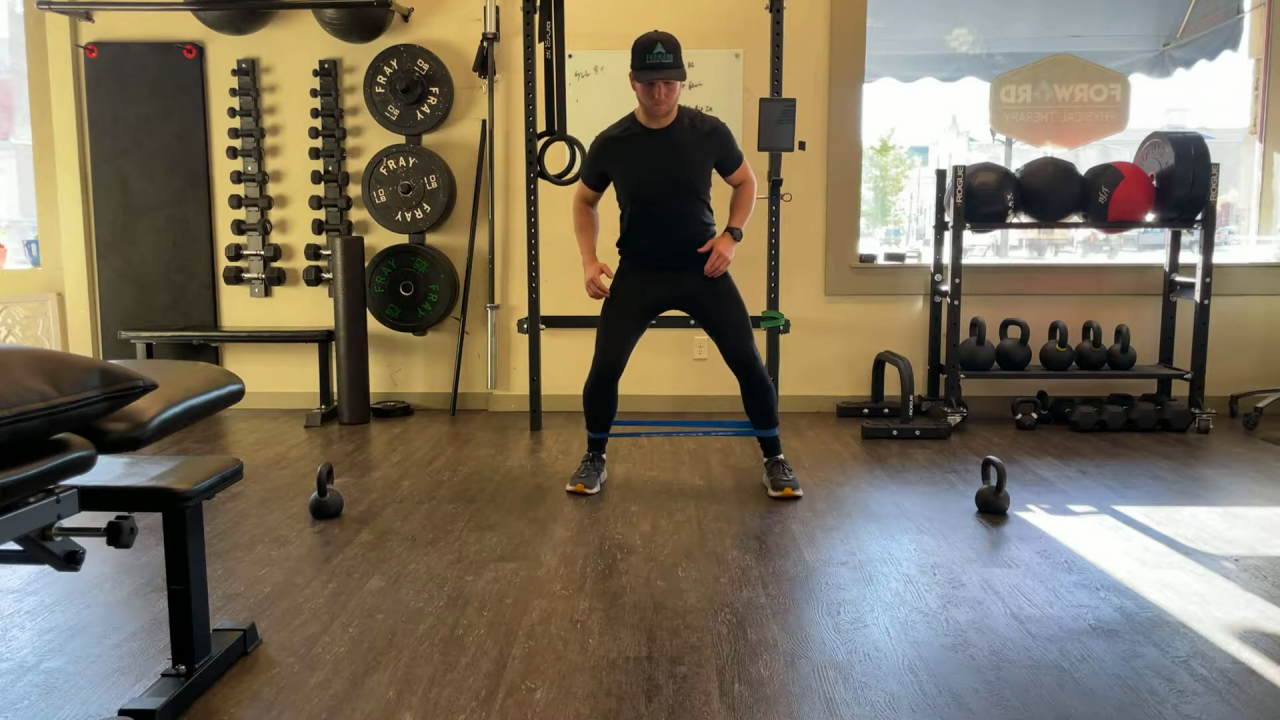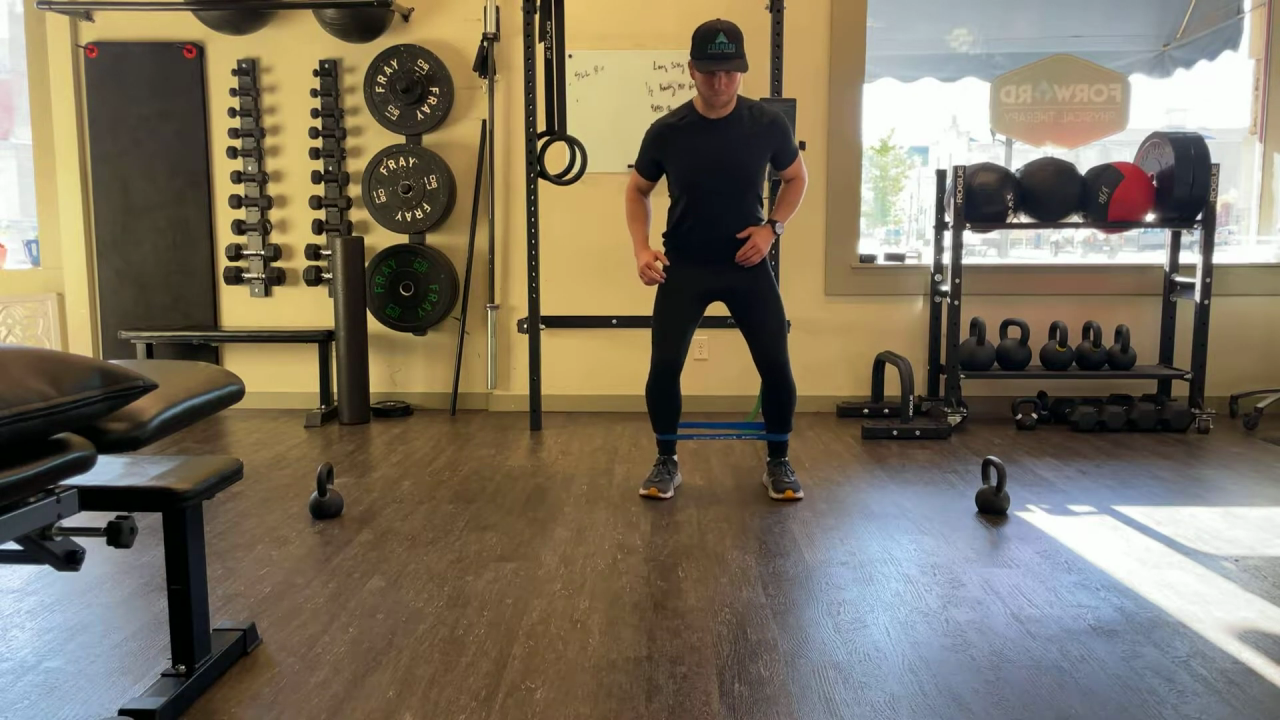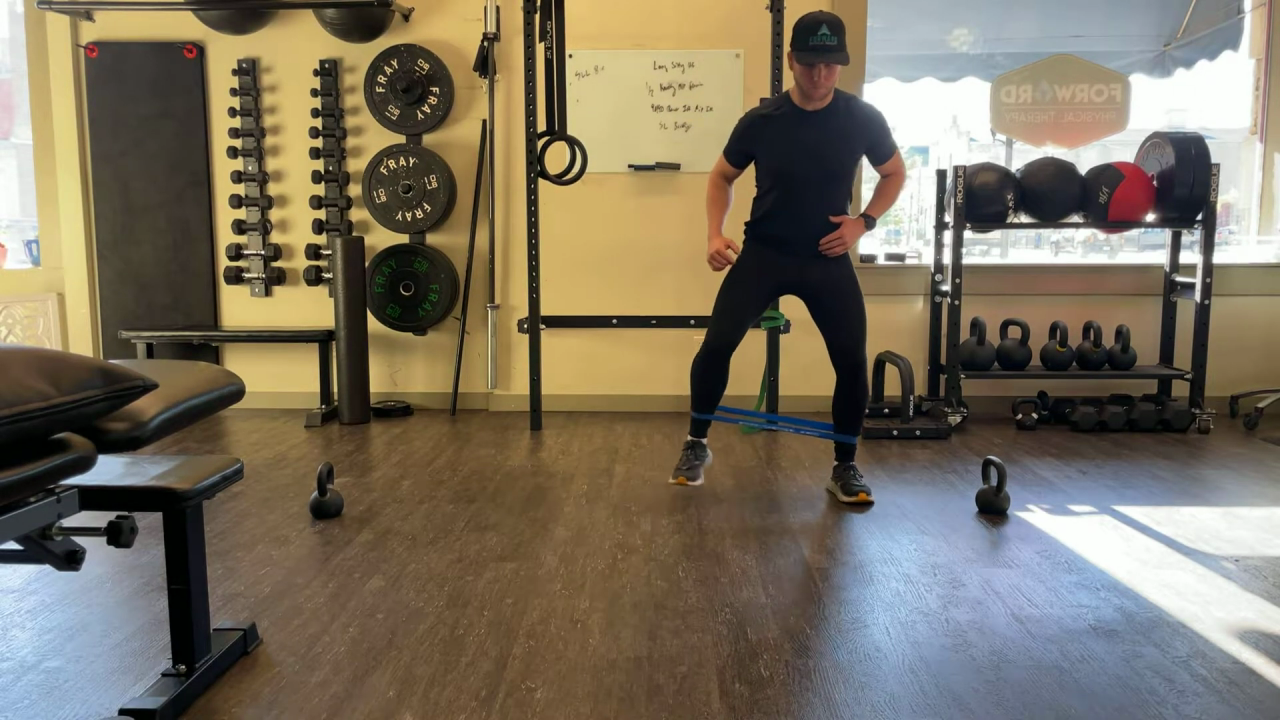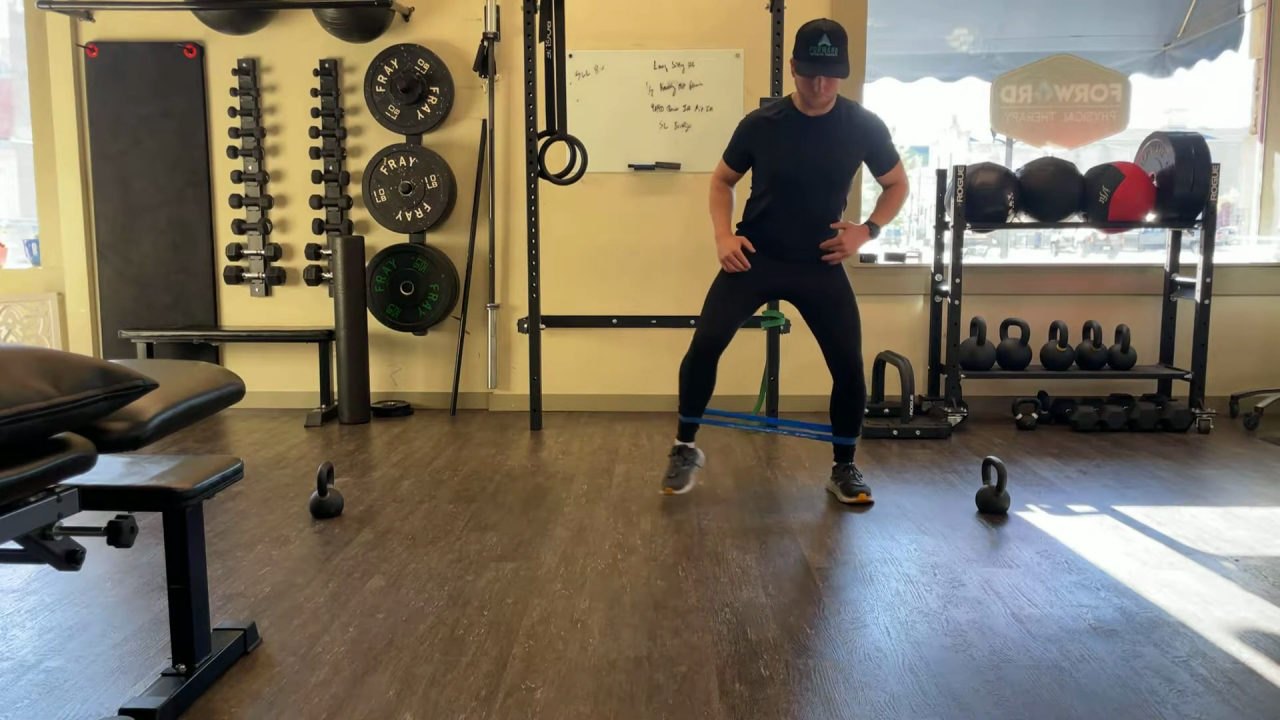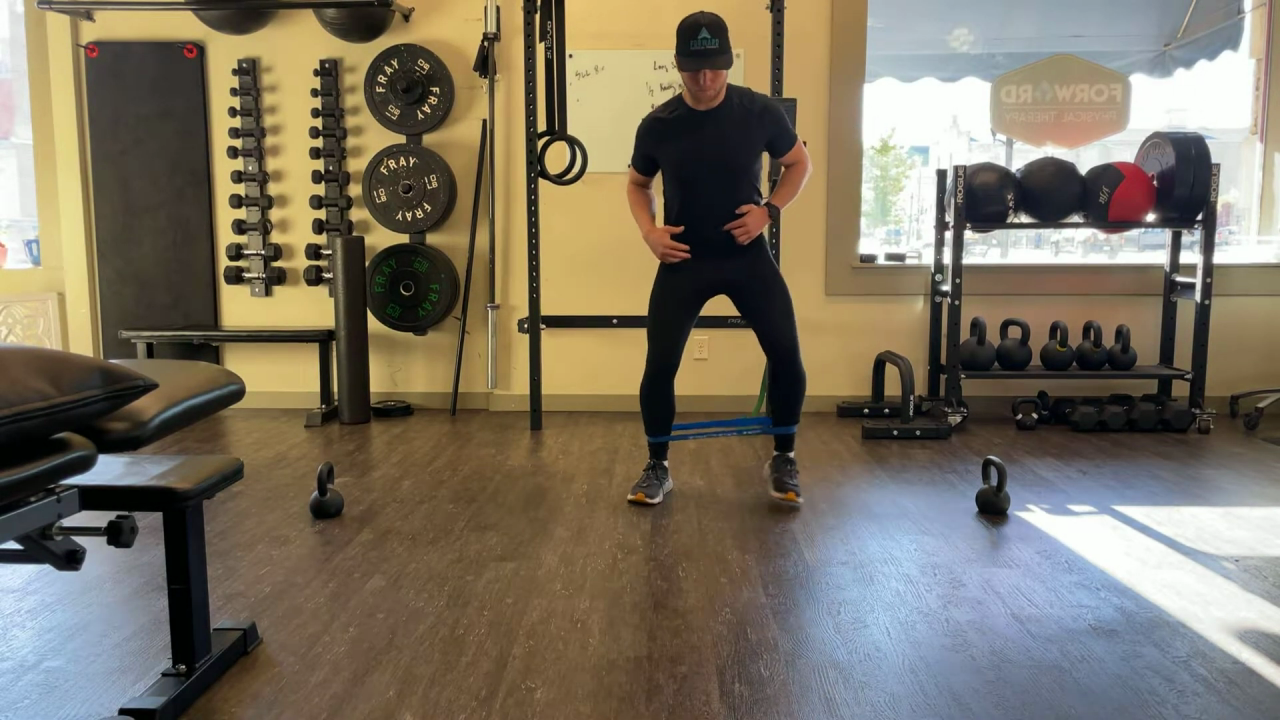
dt=1s
person 1, frame 1
left shoulder: (710, 132)
right shoulder: (611, 143)
left elbow: (745, 183)
right elbow: (585, 200)
left wrist: (731, 235)
right wrist: (588, 258)
left hip: (702, 268)
right hip: (638, 272)
left knee: (748, 362)
right knee: (605, 367)
left ankle: (774, 460)
right ankle: (595, 457)
person 1, frame 2
left shoulder: (767, 124)
right shoulder: (667, 131)
left elbow: (796, 178)
right elbow: (638, 190)
left wrist: (772, 227)
right wrist: (642, 247)
left hip: (746, 263)
right hip: (684, 266)
left knee: (775, 366)
right knee: (665, 365)
left ankle: (777, 462)
right ankle: (667, 461)
person 1, frame 3
left shoulder: (863, 118)
right shoulder: (761, 121)
left elbow: (894, 173)
right elbow: (722, 177)
left wrist: (864, 221)
right wrist: (715, 232)
left hip: (827, 258)
right hip: (763, 254)
left knee: (852, 362)
right knee: (717, 345)
left ankle: (845, 467)
right ankle: (696, 443)
person 1, frame 4
left shoulder: (865, 127)
right shoulder: (760, 124)
left elbow: (896, 186)
right elbow: (722, 180)
left wrist: (867, 229)
right wrist: (724, 234)
left hip: (821, 263)
right hip: (756, 258)
left knee: (848, 367)
right knee: (705, 346)
left ankle: (844, 470)
right ankle: (684, 448)
person 1, frame 5
left shoulder: (760, 111)
right shoulder: (657, 125)
left elbow: (799, 164)
right elbow: (638, 184)
left wrist: (769, 210)
right wrist: (648, 229)
left hip: (746, 254)
right hip: (684, 260)
left knee: (786, 354)
right knee: (660, 364)
left ankle: (783, 458)
right ankle: (657, 466)
